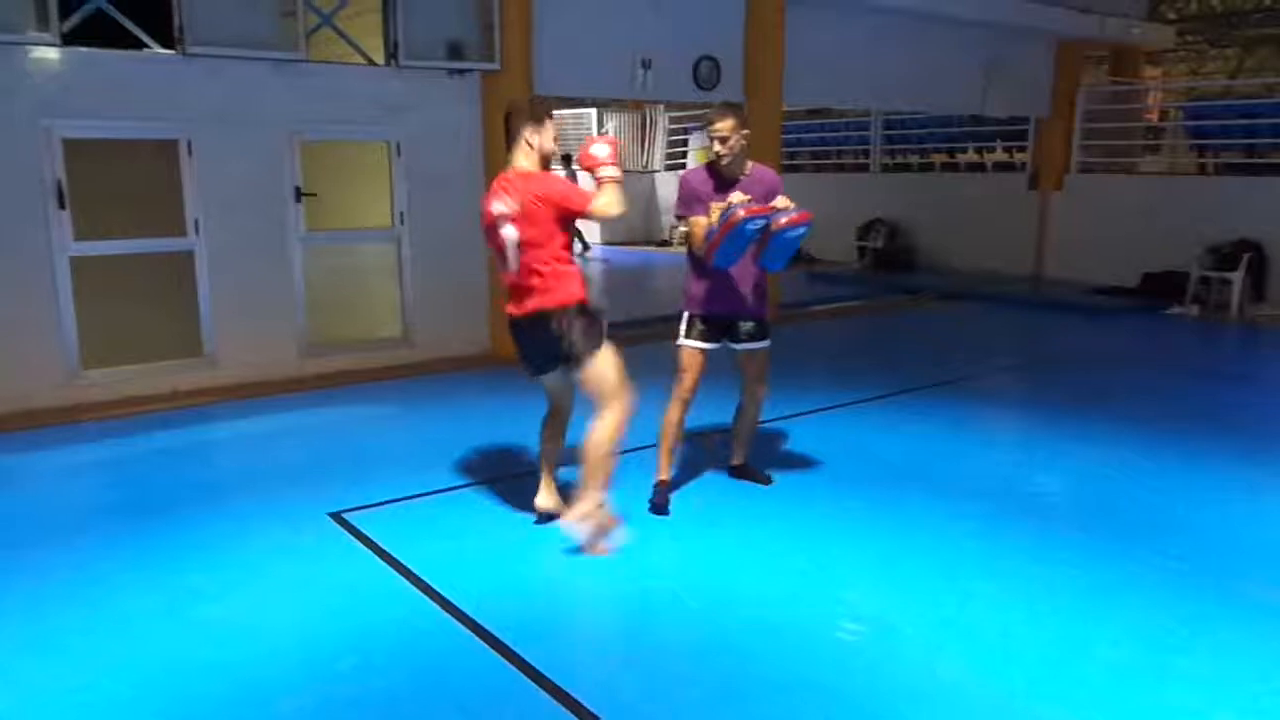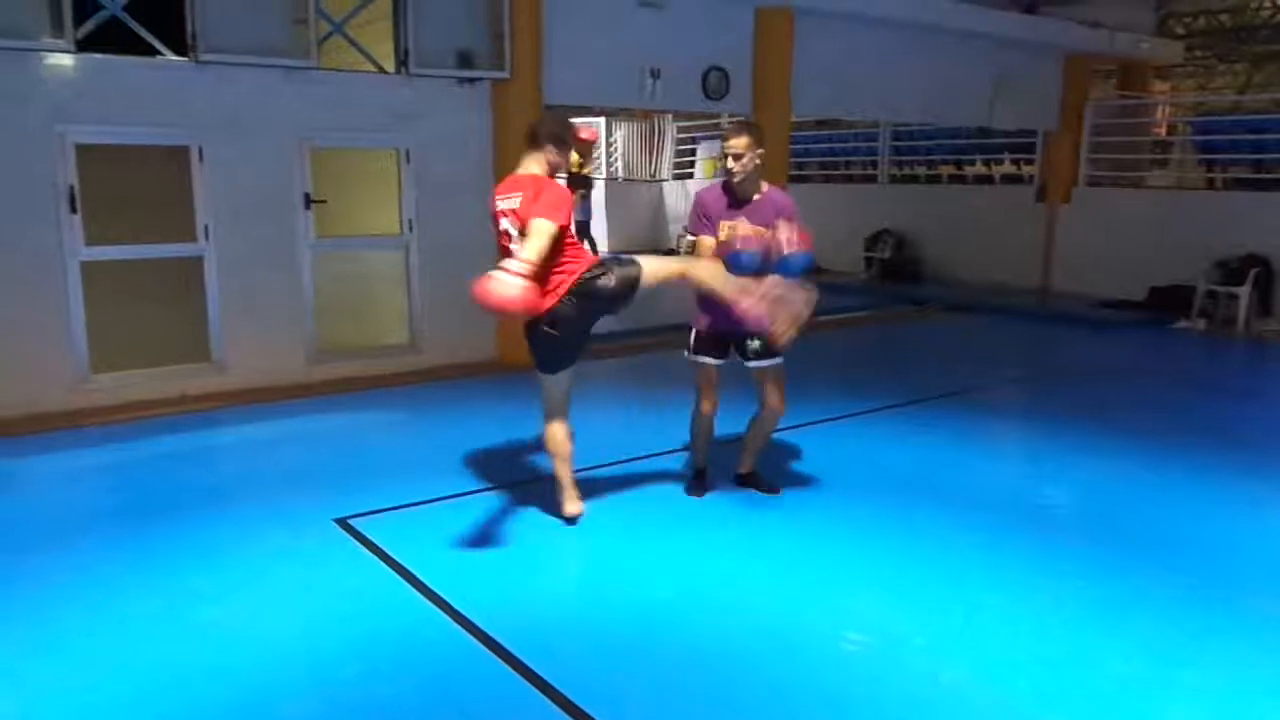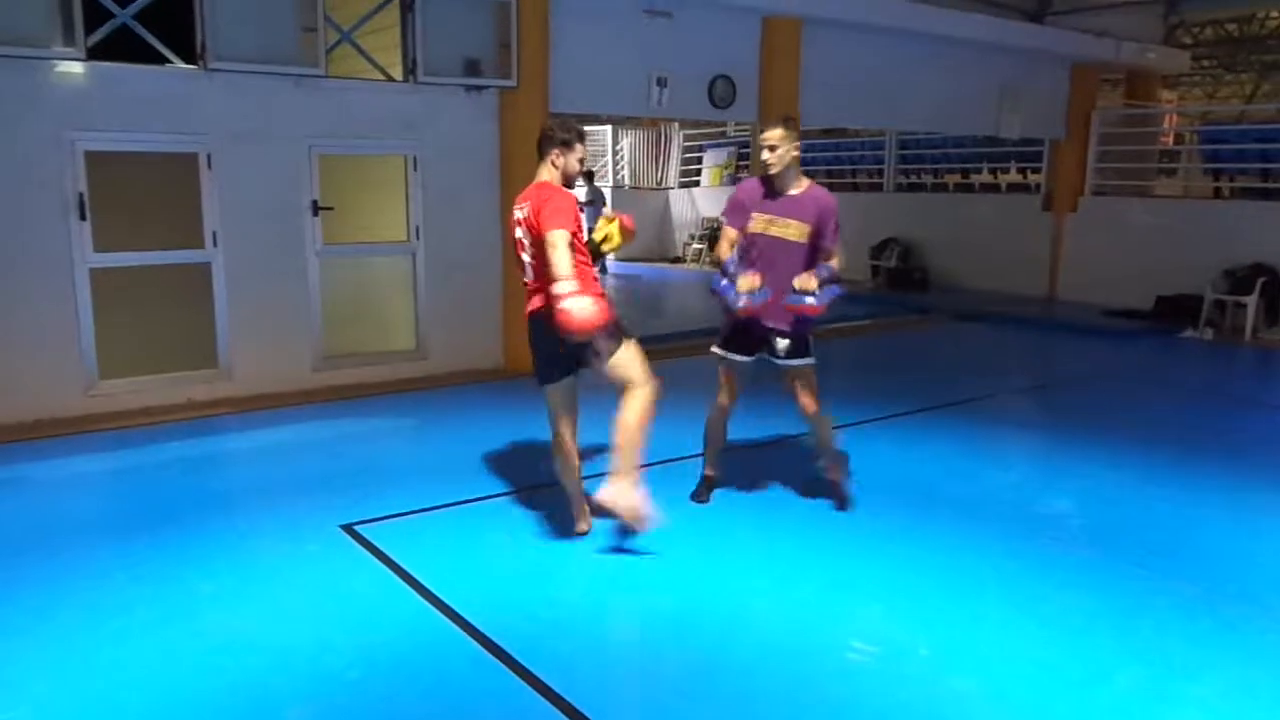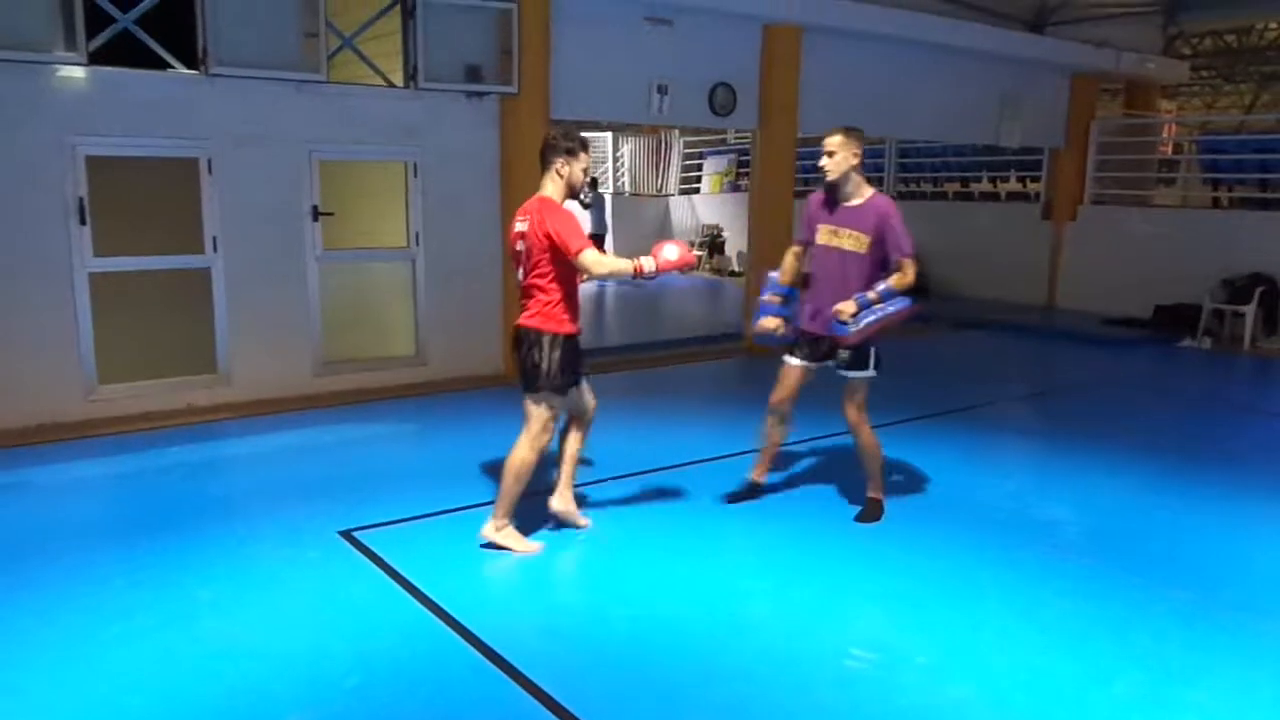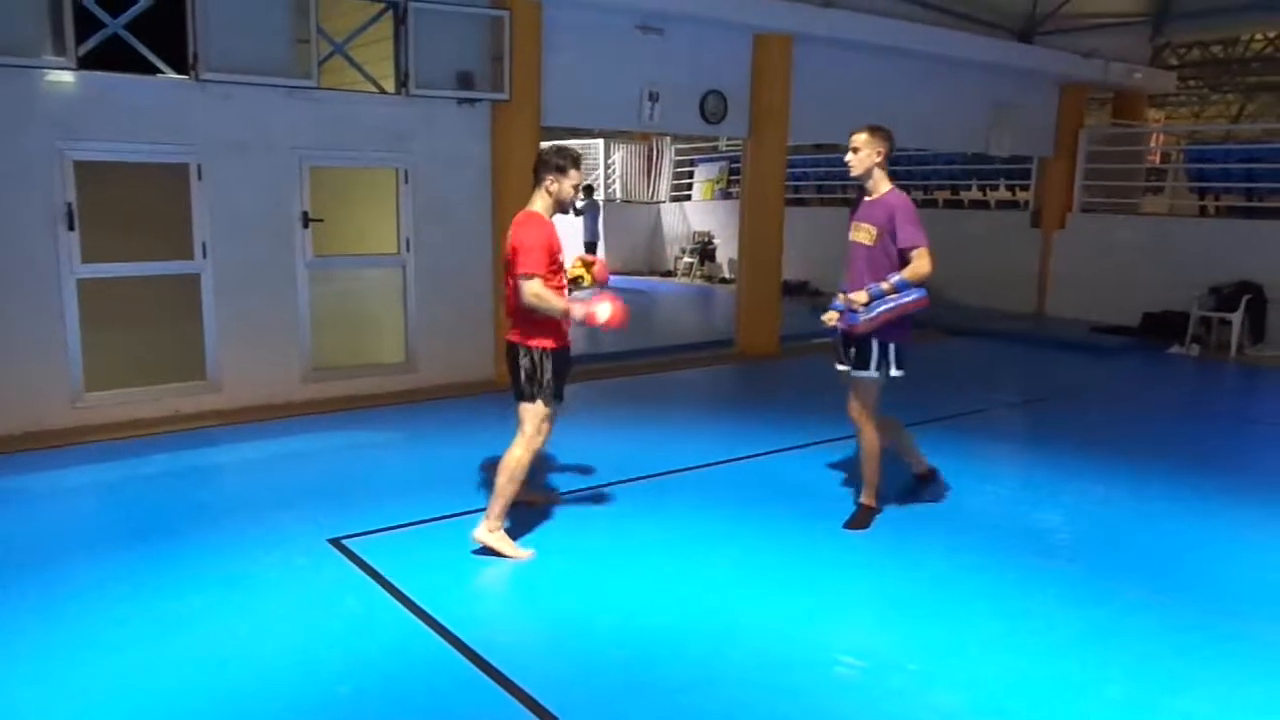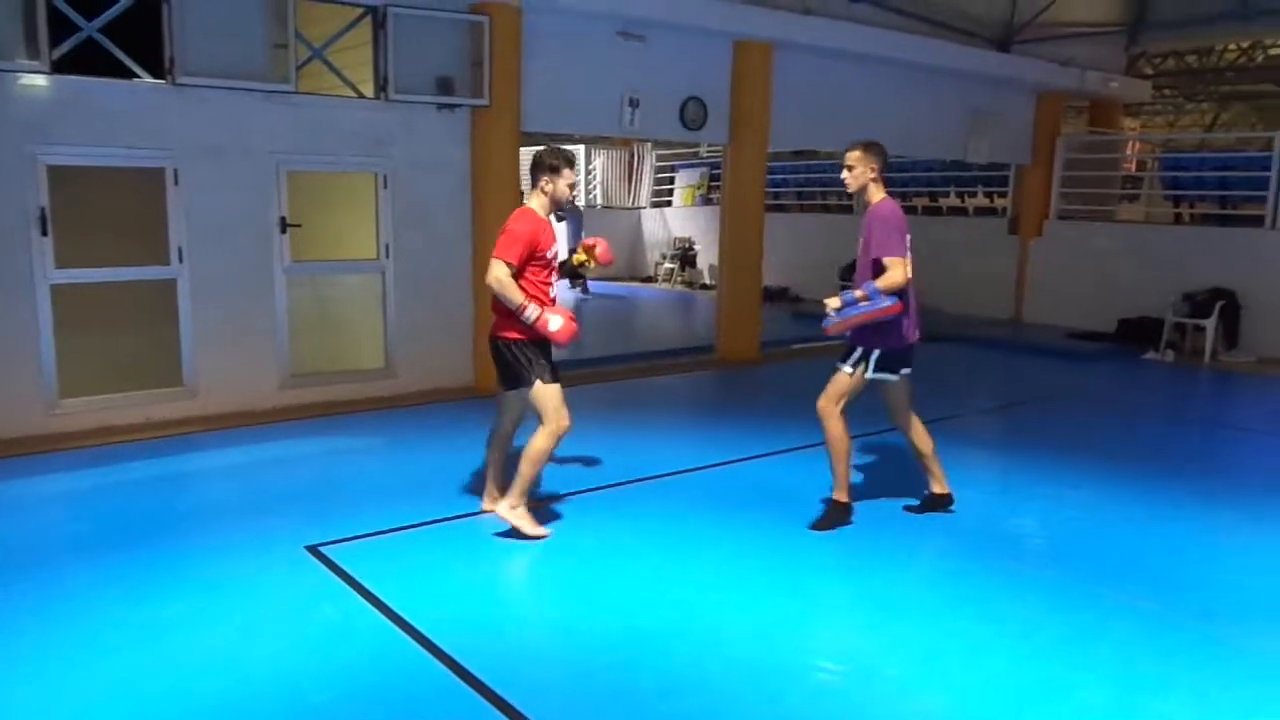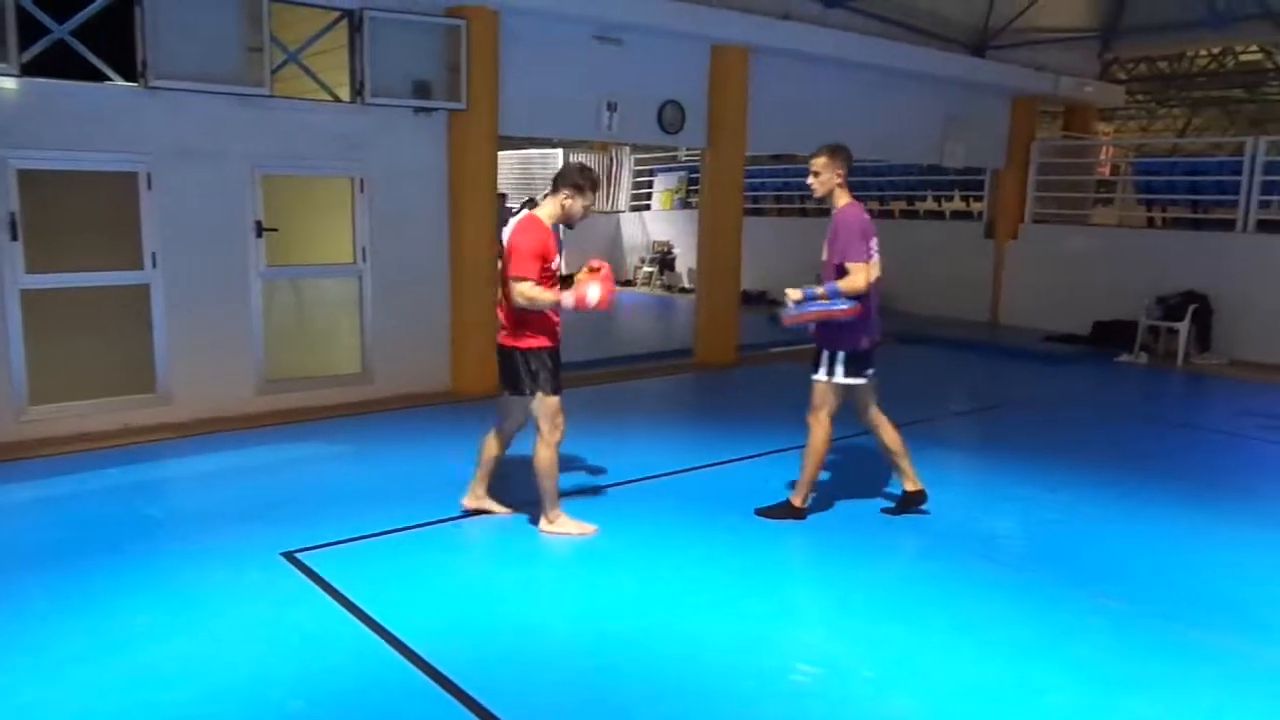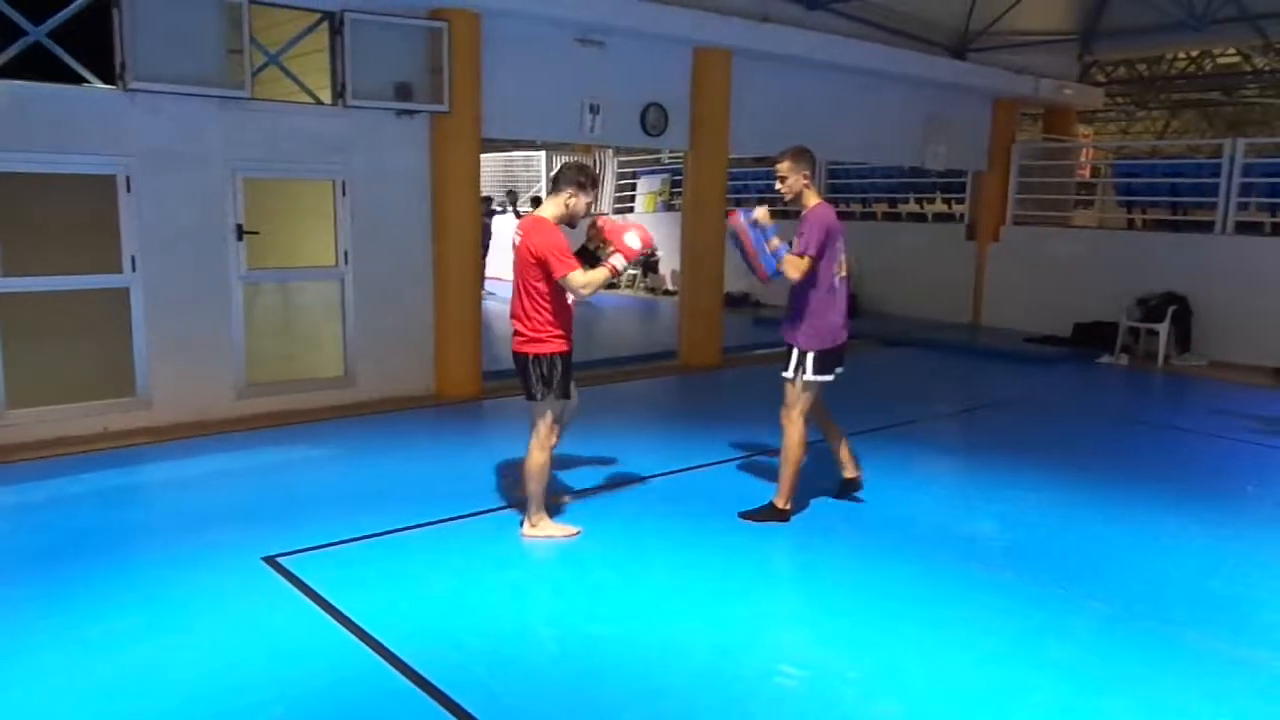
dt=0.3s
person 1, frame 1
left shoulder: (498, 195)
right shoulder: (544, 187)
right elbow: (610, 208)
right wrist: (608, 171)
left hip: (526, 315)
right hip: (561, 312)
left knee: (561, 403)
right knee: (616, 402)
left ankle: (547, 491)
right ankle: (586, 506)
person 1, frame 2
left shoulder: (502, 194)
right shoulder: (549, 191)
right elbow: (541, 237)
right wrist: (515, 272)
left hip: (543, 316)
right hip: (584, 285)
left knee: (555, 409)
right knee: (686, 265)
left ankle: (568, 497)
right ankle: (764, 303)
person 1, frame 3
left shoulder: (524, 203)
right shoulder: (557, 199)
right elbow: (559, 248)
right wrist: (571, 293)
left hip: (542, 320)
right hip: (575, 315)
left knee: (563, 420)
right knee: (641, 387)
left ankle: (579, 513)
right ankle: (621, 486)
person 1, frame 4
left shoulder: (527, 214)
right shoulder: (555, 215)
right elbow: (594, 265)
left wrist: (584, 257)
right wrist: (652, 263)
left hip: (548, 333)
right hip: (548, 336)
left knee: (584, 410)
right knee: (538, 432)
left ankle: (563, 496)
right ankle: (499, 524)
person 1, frame 5
left shoulder: (531, 223)
right shoulder: (537, 230)
right elbow: (532, 295)
left wrist: (571, 277)
right wrist: (580, 311)
left hip: (538, 344)
right hip: (538, 346)
left knee: (541, 421)
right knee: (531, 436)
left ankle: (515, 488)
right ankle: (492, 525)
person 1, frame 6
left shoulder: (541, 222)
right shoulder: (525, 224)
right elbow: (496, 278)
right wrist: (537, 316)
left hip: (522, 338)
right hip: (520, 339)
left knee: (509, 419)
right knee: (557, 421)
left ankle: (492, 495)
right ankle: (514, 502)
person 1, frame 7
left shoulder: (540, 229)
right shoulder: (532, 233)
right elbow: (522, 295)
left wrist: (574, 283)
right wrist: (572, 298)
left hip: (524, 344)
right hip: (530, 346)
left knee: (509, 422)
right knee: (551, 430)
left ankle: (477, 493)
right ankle: (552, 516)
person 1, frame 8
left shoulder: (532, 224)
right shoulder: (547, 235)
right elbow: (581, 286)
right wrist: (620, 258)
left hip: (543, 343)
right hip: (544, 348)
left knee: (556, 420)
right knee: (547, 432)
left ankle: (536, 486)
right ankle: (536, 520)
person 2, frame 1
left shoulder: (767, 179)
right shoulder: (694, 181)
right elbow: (701, 245)
right wrist: (725, 217)
left hip: (749, 302)
right hip: (703, 303)
left knee: (756, 388)
right knee: (684, 390)
left ankle: (738, 460)
right ankle: (663, 478)
person 2, frame 2
left shoulder: (780, 204)
right shoulder: (708, 198)
left elbow: (778, 267)
right elbow: (706, 262)
left wrist: (782, 252)
right wrist: (733, 246)
right hip: (714, 318)
left knee: (774, 404)
right knee: (706, 406)
left ankle: (746, 469)
right ankle: (699, 467)
person 2, frame 3
left shoulder: (822, 202)
right shoulder: (747, 191)
left elbow: (833, 260)
right elbow: (725, 249)
left wrist: (816, 276)
right wrist: (738, 277)
left hip: (791, 320)
right hip: (745, 315)
left knee: (810, 407)
right knee: (723, 401)
left ankle: (835, 472)
right ankle: (709, 472)
person 2, frame 4
left shoulder: (883, 211)
right shoulder: (816, 203)
left elbow: (906, 274)
right elbow: (794, 258)
left wrist: (862, 302)
right wrist: (769, 307)
right hip: (812, 325)
left knee: (854, 415)
right knee: (779, 401)
left ankle: (875, 494)
right ankle: (759, 476)
person 2, frame 5
left shoulder: (898, 205)
right shoulder: (860, 203)
left elbow: (922, 266)
left wrist: (873, 292)
right wrist: (839, 304)
left hip: (880, 328)
left knee: (863, 413)
right knee: (864, 410)
left ankle: (868, 500)
right ankle: (920, 467)
person 2, frame 6
left shoulder: (883, 215)
right shoulder: (883, 213)
left elbow: (896, 276)
left wrist: (847, 299)
right wrist: (854, 300)
left hip: (880, 335)
right hip: (891, 333)
left knee: (829, 406)
right knee: (903, 414)
left ankle: (841, 499)
right ankle: (939, 489)
person 2, frame 7
left shoulder: (846, 220)
right shoulder: (854, 216)
left elbow: (859, 281)
left wrist: (808, 294)
right wrist: (820, 297)
left hip: (843, 338)
right hip: (855, 334)
left knee: (818, 417)
right knee: (870, 413)
left ankle: (798, 502)
right ankle: (912, 487)
person 2, frame 8
left shoulder: (817, 219)
right shoulder: (819, 216)
left elbow: (794, 272)
left wrist: (769, 230)
left hip: (813, 335)
right hip: (826, 331)
left knee: (792, 415)
right knee: (814, 408)
left ankle: (782, 503)
right ankle: (850, 472)
